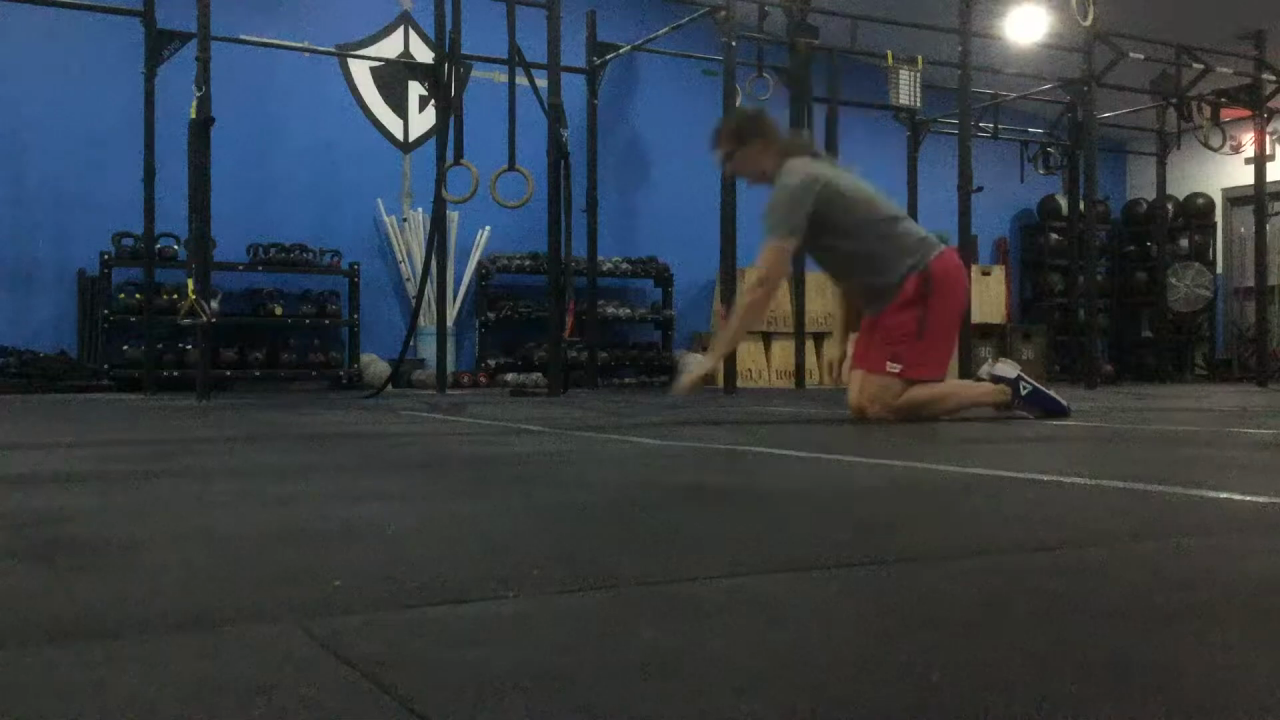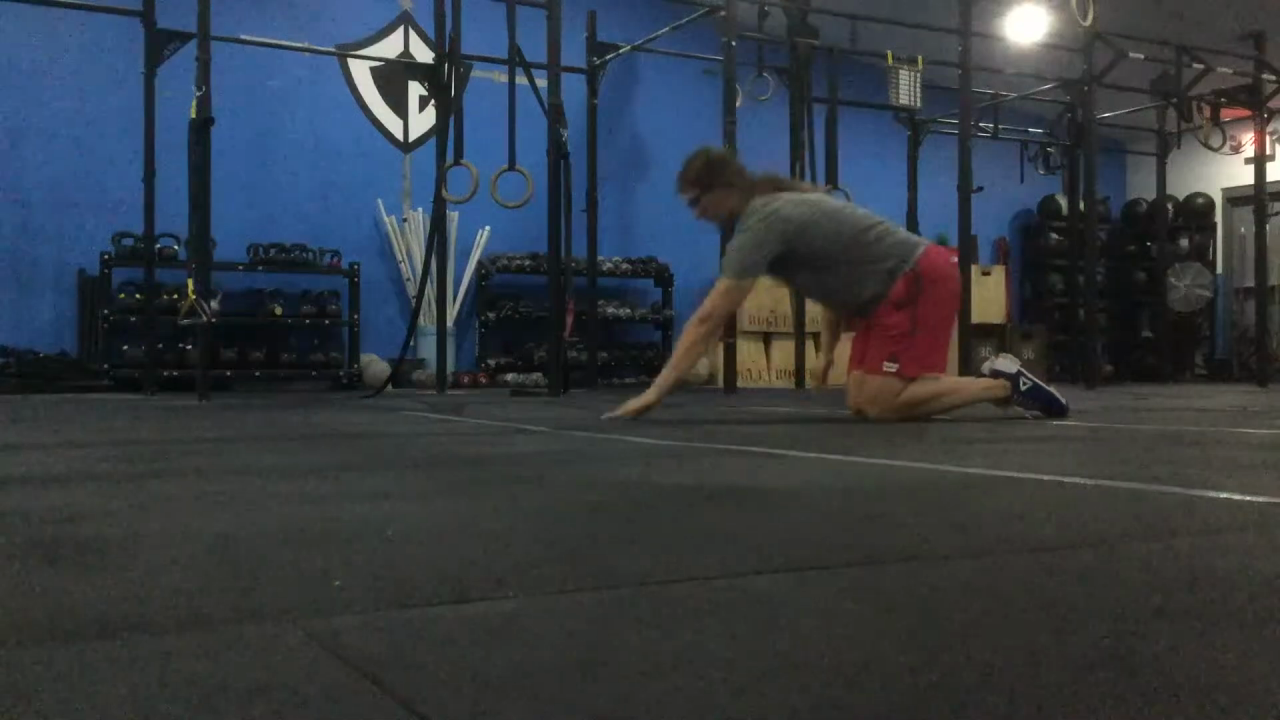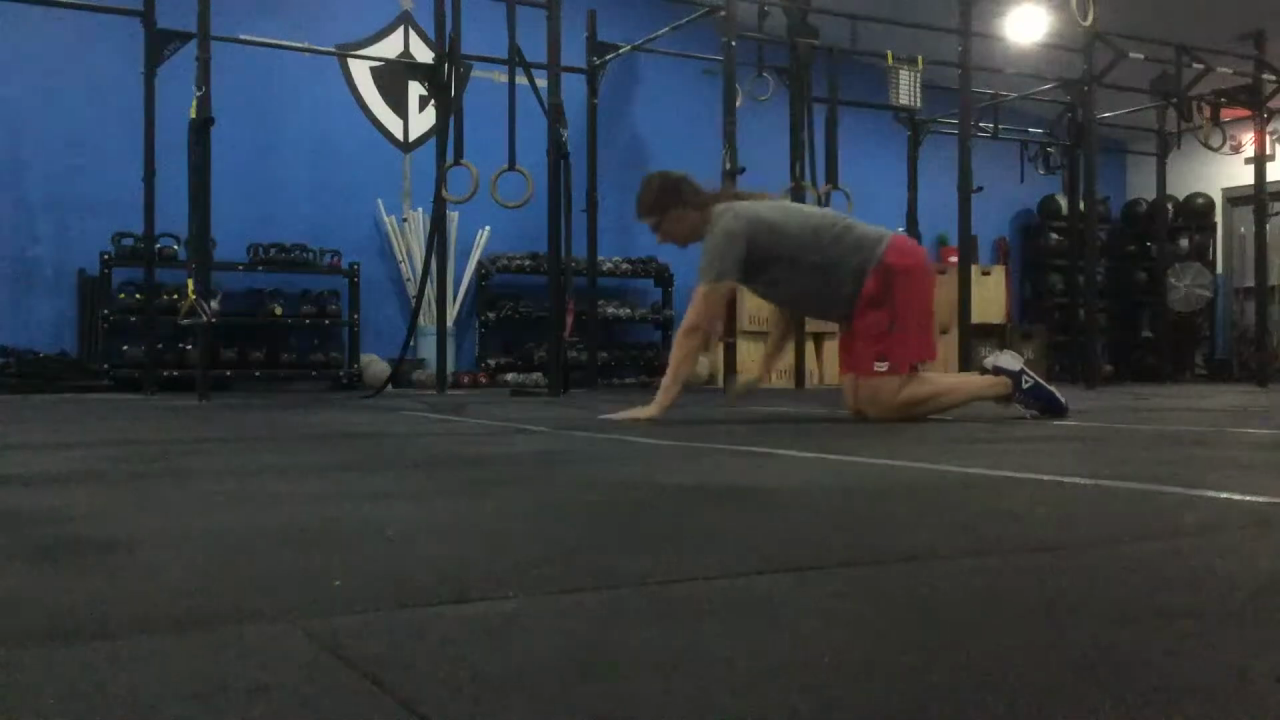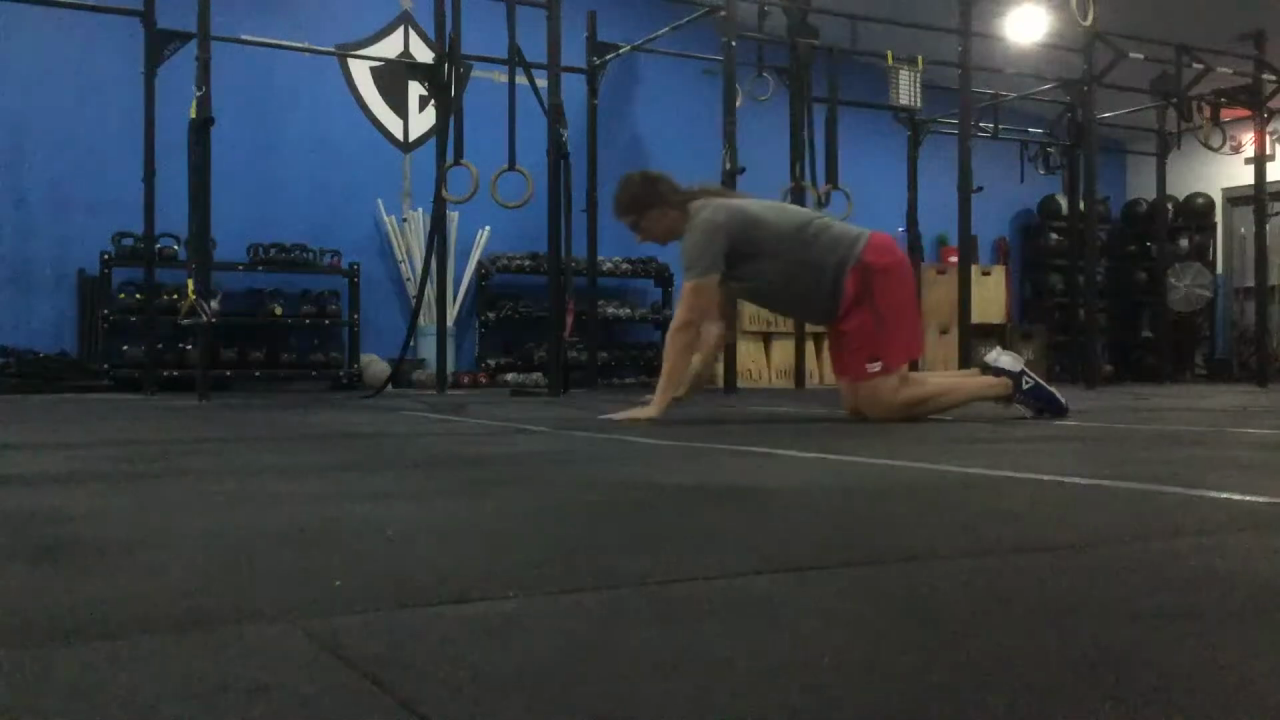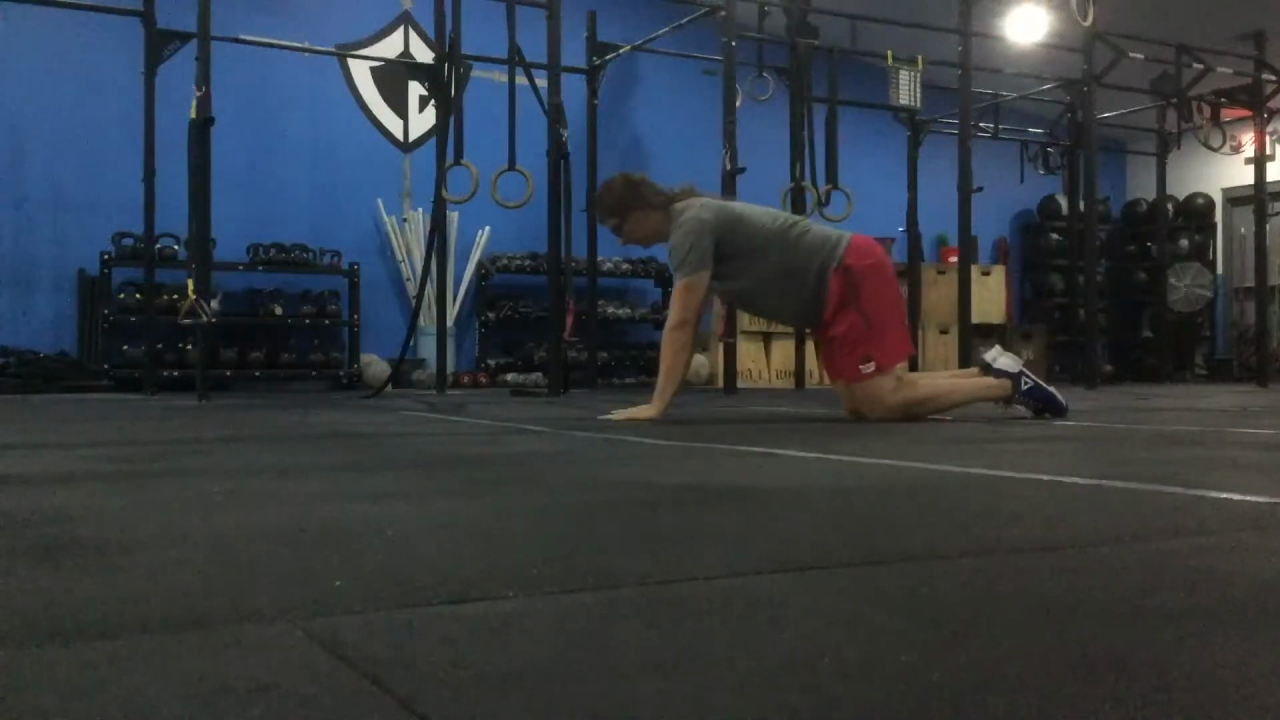
dt=0.2s
person 1, frame 1
left shoulder: (794, 185)
right shoulder: (807, 177)
left elbow: (763, 284)
left wrist: (712, 357)
right wrist: (844, 339)
left hip: (927, 282)
right hip: (904, 287)
left knee: (878, 405)
right knee: (860, 401)
left ankle: (1007, 389)
right ankle: (991, 382)
person 1, frame 2
left shoulder: (760, 225)
right shoulder: (780, 209)
left elbow: (710, 318)
left wrist: (655, 392)
right wrist: (827, 351)
left hip: (920, 281)
right hip: (902, 285)
left knee: (878, 404)
right knee: (861, 400)
left ankle: (1005, 385)
right ankle: (992, 378)
person 1, frame 3
left shoulder: (725, 230)
right shoulder: (740, 219)
left elbow: (696, 328)
right elbow: (801, 287)
left wrist: (657, 406)
right wrist: (763, 367)
left hip: (893, 272)
right hip: (878, 279)
left knee: (878, 404)
right knee: (860, 402)
left ankle: (1007, 383)
right ankle: (992, 375)
person 1, frame 4
left shoulder: (705, 226)
right shoulder: (718, 223)
left elbow: (686, 323)
right elbow: (715, 321)
left wrist: (658, 405)
right wrist: (684, 383)
left hip: (872, 271)
right hip: (858, 280)
left knee: (879, 403)
right knee: (859, 402)
left ankle: (1006, 383)
right ankle: (993, 374)
person 1, frame 5
left shoulder: (690, 226)
right shoulder: (697, 225)
left elbow: (680, 323)
right elbow: (691, 323)
left wrist: (657, 405)
right wrist: (661, 393)
left hip: (854, 273)
right hip: (841, 285)
left knee: (880, 402)
right knee: (860, 402)
left ankle: (1006, 383)
right ankle: (989, 372)
